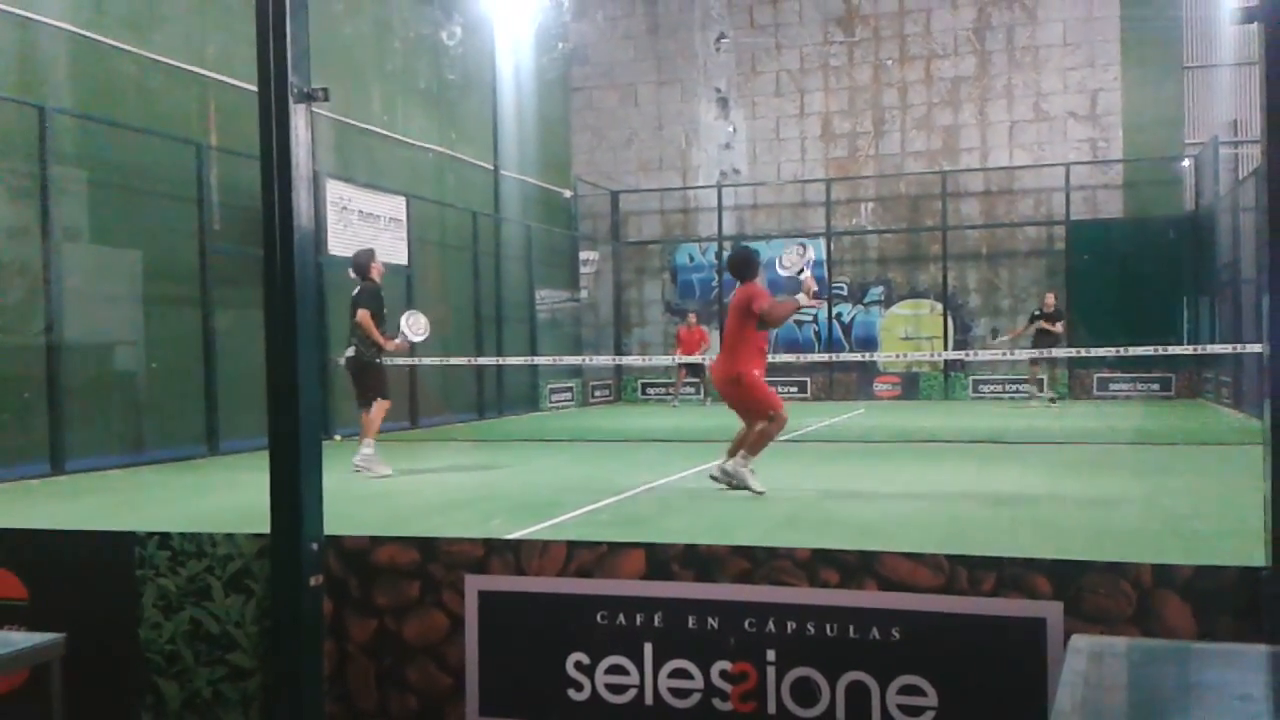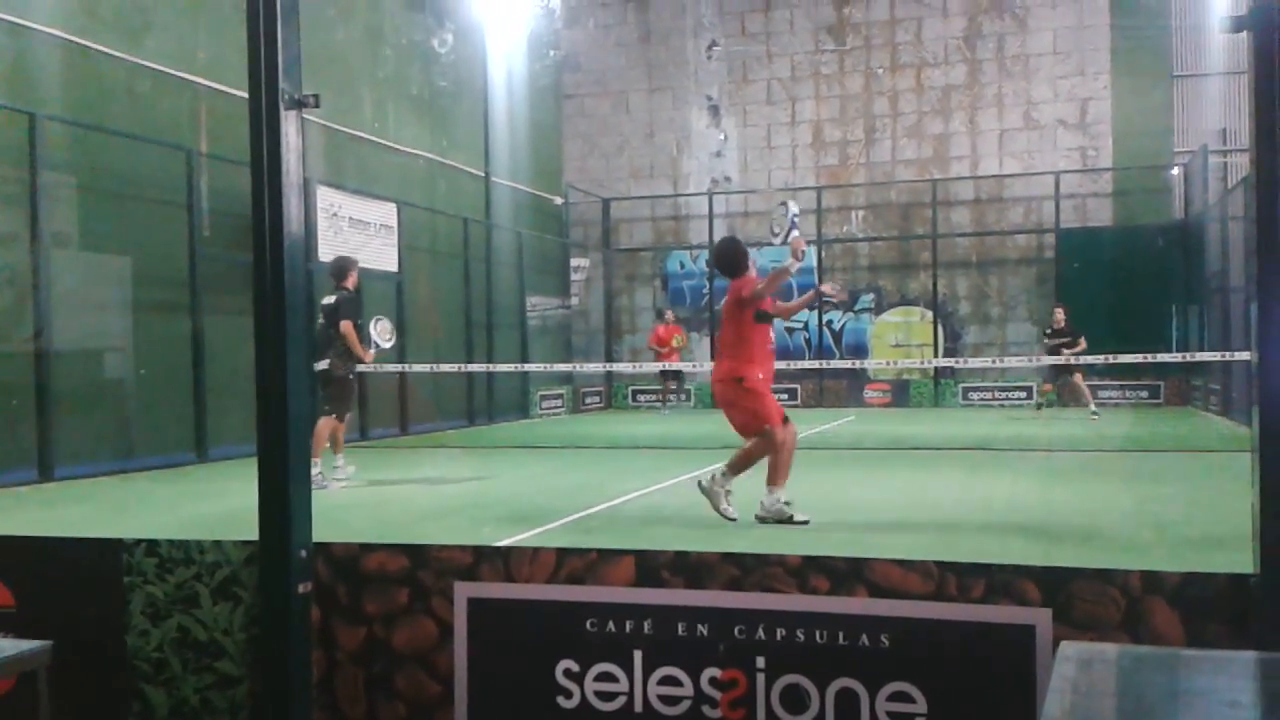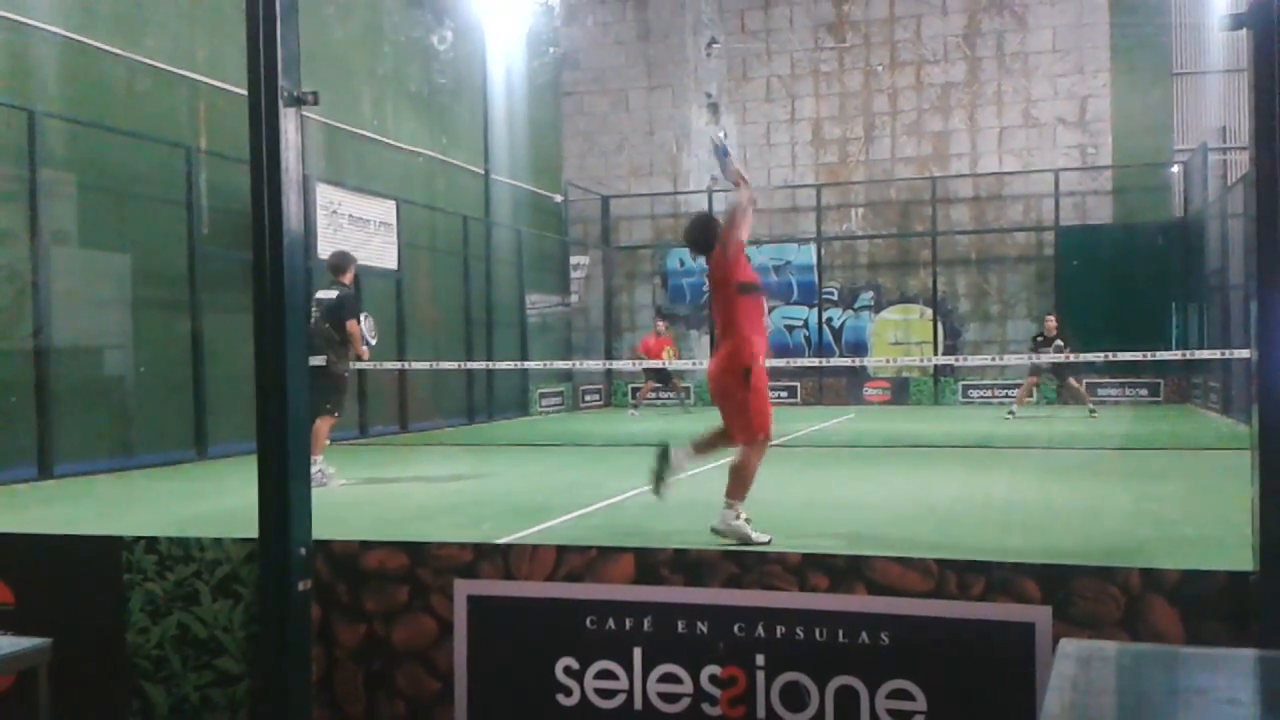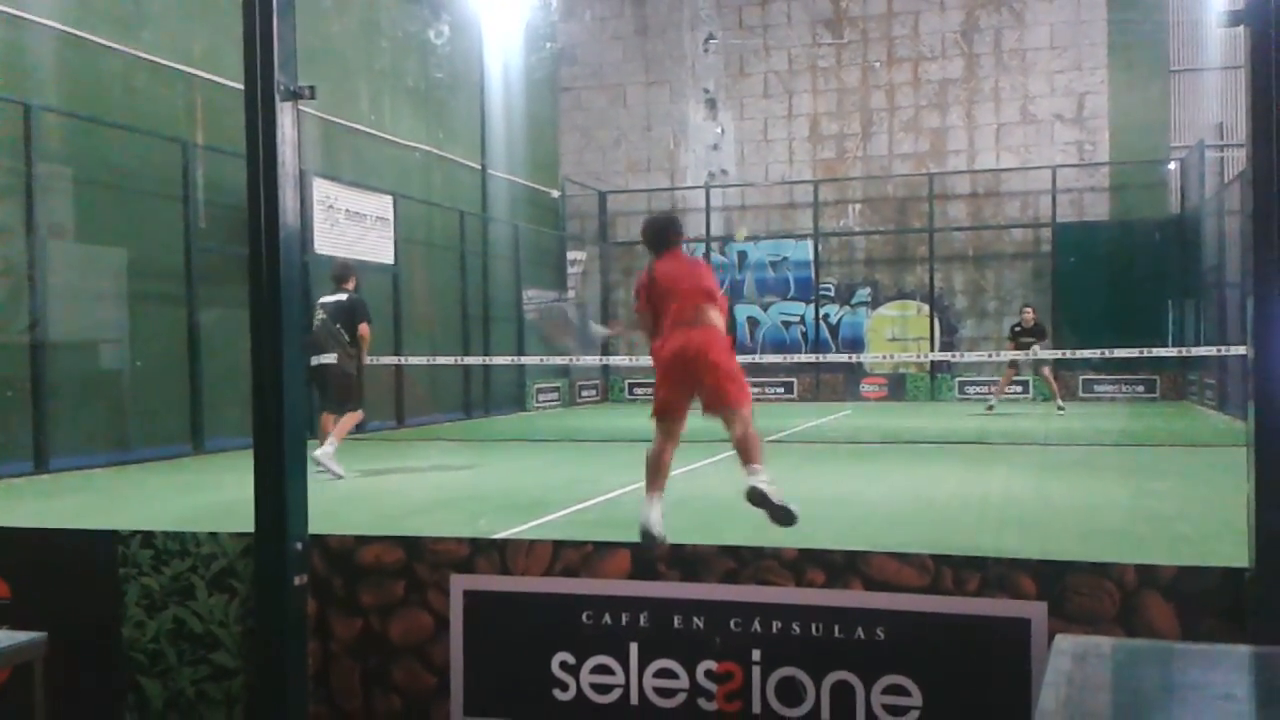
dt=0.4s
person 1, frame 1
left shoulder: (743, 294)
right shoulder: (754, 291)
left elbow: (768, 321)
right elbow: (772, 313)
left wrist: (798, 302)
right wrist: (802, 296)
left hip: (729, 371)
right hip: (739, 372)
left knee: (758, 418)
right knee: (777, 417)
left ankle: (728, 466)
right ankle: (739, 465)
person 1, frame 2
left shoulder: (750, 291)
right shoulder: (745, 285)
left elbow: (782, 310)
right elbow: (763, 291)
left wrist: (817, 293)
right wrist: (794, 261)
left hip: (748, 378)
right hip: (738, 378)
left knee: (788, 435)
right knee: (774, 436)
left ankle: (773, 503)
right ankle: (719, 481)
person 1, frame 3
left shoulder: (727, 263)
right shoulder: (725, 260)
left elbow: (739, 232)
right elbow: (732, 232)
left wrist: (743, 195)
right wrist: (742, 193)
left hip: (731, 365)
right hip: (741, 366)
left knee: (736, 432)
right knee: (756, 440)
left ankle: (677, 455)
right ankle: (730, 517)
person 1, frame 4
left shoulder: (650, 276)
right shoulder: (700, 268)
left elbow: (646, 325)
left hip: (672, 349)
right hip: (710, 343)
left knee: (666, 434)
right knee: (740, 421)
left ankle: (651, 512)
right ankle: (758, 482)
person 2, frame 1
left shoulder: (364, 289)
right shoulder: (370, 288)
right elbow: (362, 318)
left wrist: (386, 342)
right wrist: (383, 342)
left hip: (359, 355)
right hip: (366, 356)
left knee: (369, 406)
right knee: (382, 402)
left ankle: (366, 456)
right ankle: (366, 454)
person 2, frame 2
left shoulder: (328, 300)
right shoulder: (348, 298)
right elbow: (346, 328)
left wrist: (356, 350)
right wrist: (362, 354)
left hip: (326, 364)
right hip: (339, 367)
left knee: (339, 416)
right knee: (330, 416)
left ankle: (339, 465)
right ankle: (314, 471)
person 2, frame 3
left shoulder: (319, 295)
right shoulder: (347, 295)
left elbow: (315, 327)
right elbow: (351, 327)
right wrist: (360, 351)
right hip: (332, 363)
left knee: (325, 415)
right knee: (327, 415)
left ankle: (318, 463)
right ankle: (314, 470)
person 2, frame 4
left shoulder: (321, 302)
right shoulder: (355, 300)
left elbow: (310, 332)
right elbow: (363, 332)
right wrist: (363, 354)
left hip: (317, 360)
right hip: (340, 362)
left knee: (329, 410)
right knee: (354, 412)
left ankle: (326, 452)
right ankle: (326, 451)
